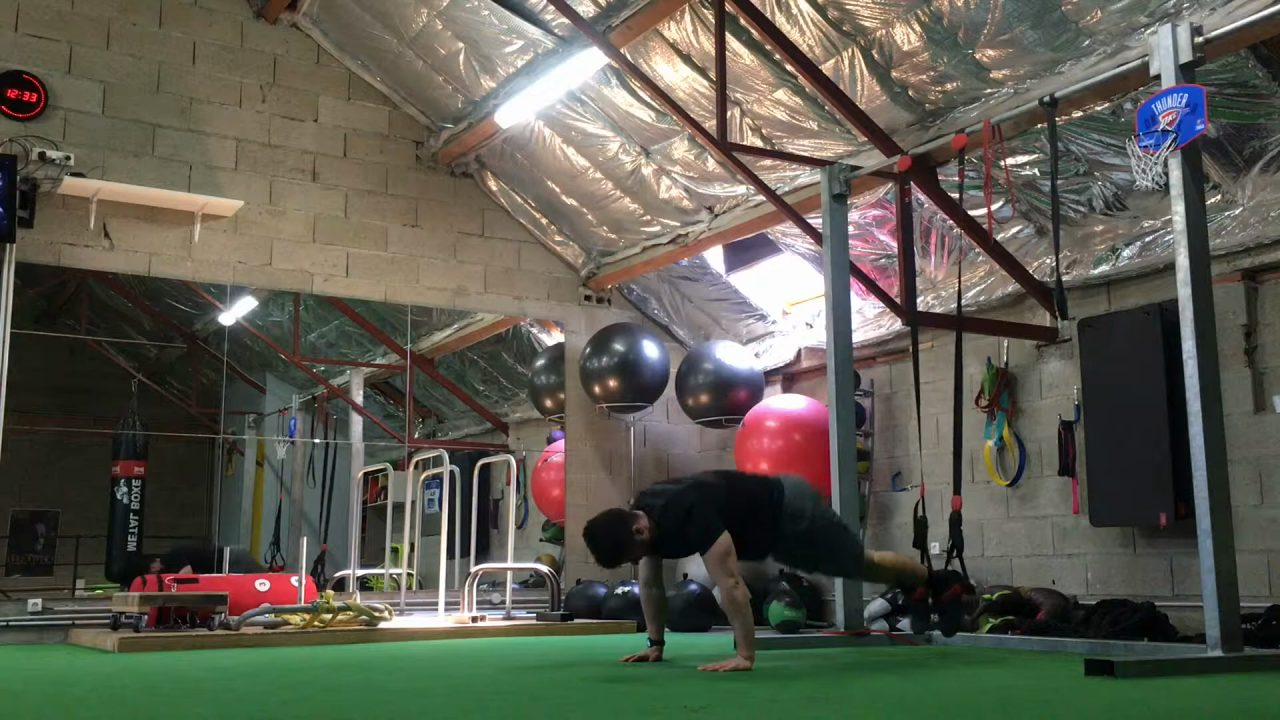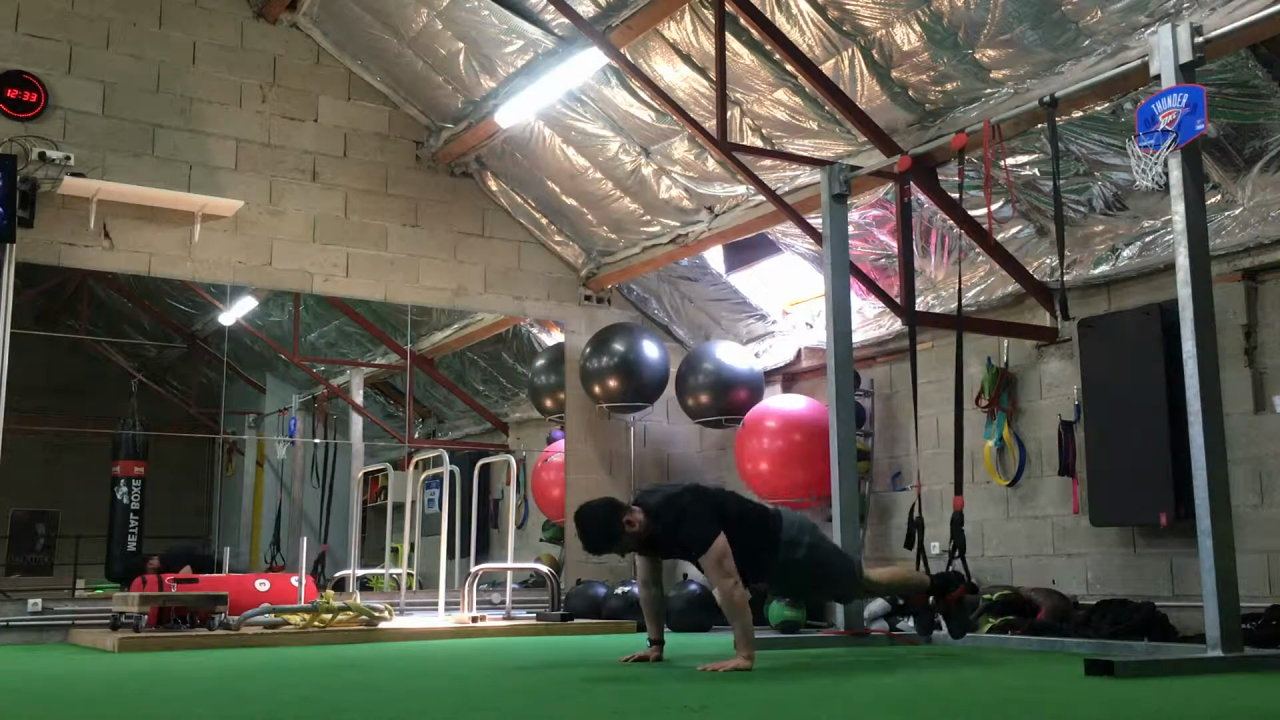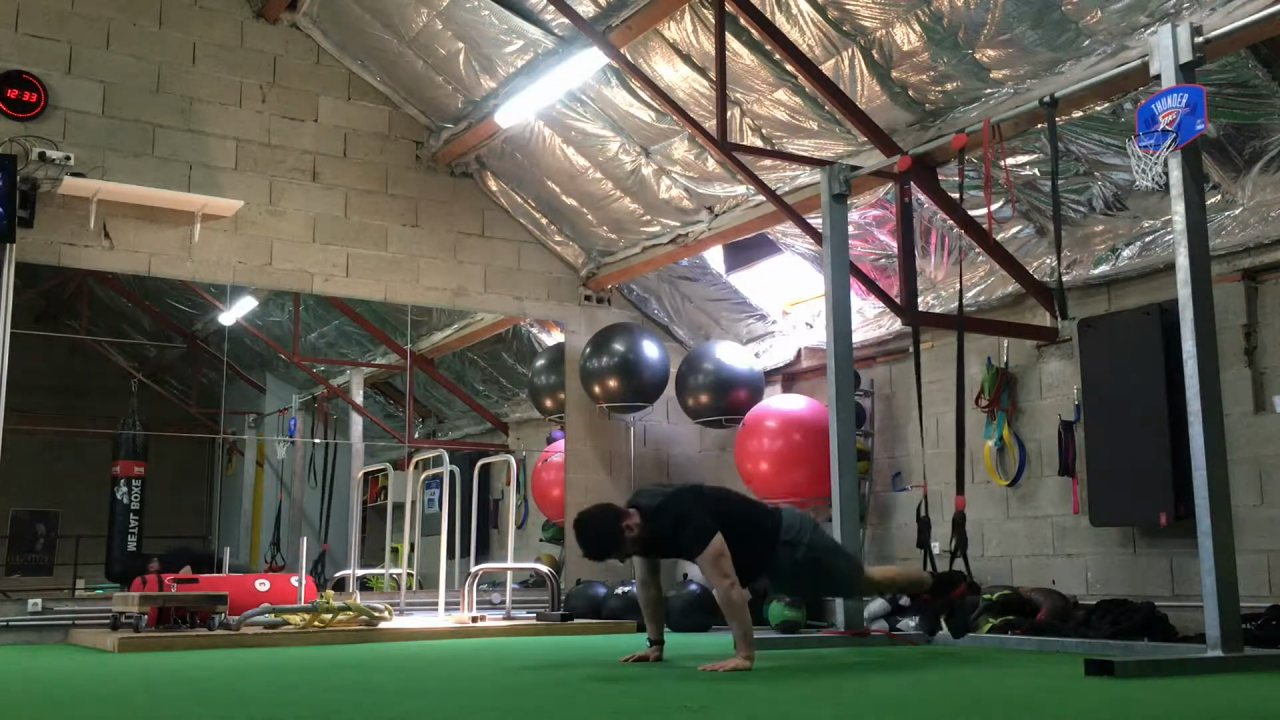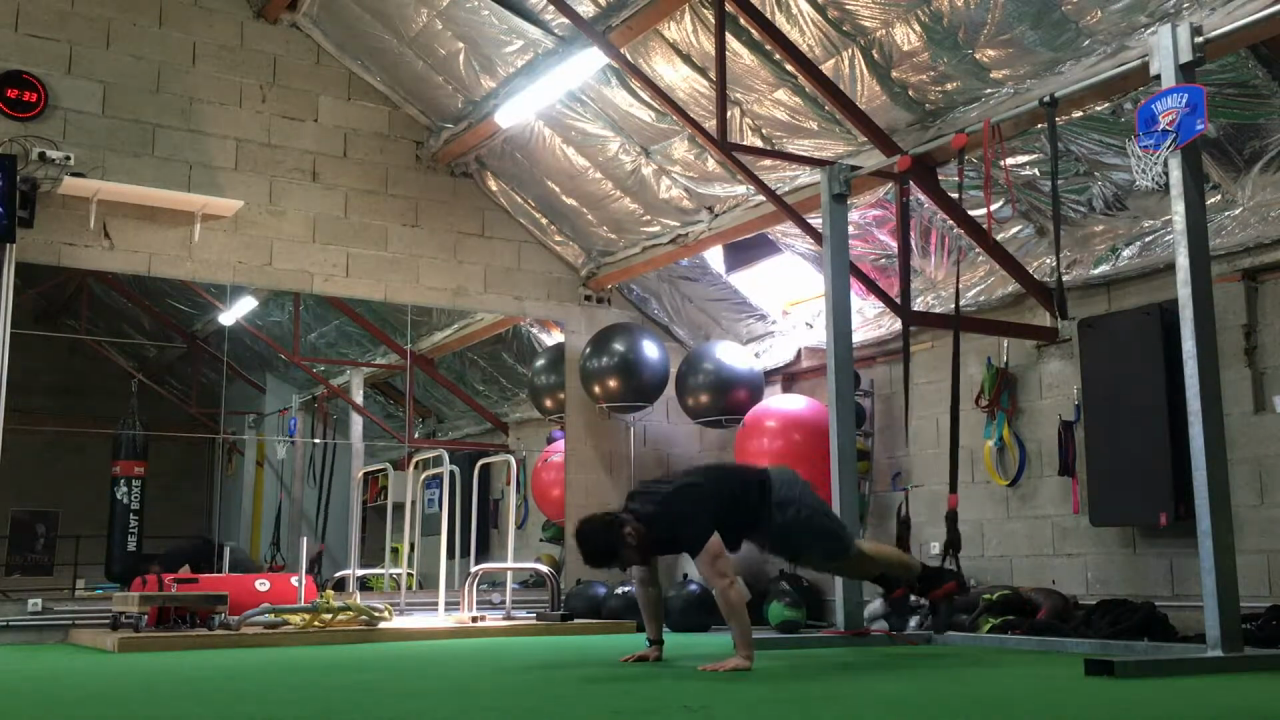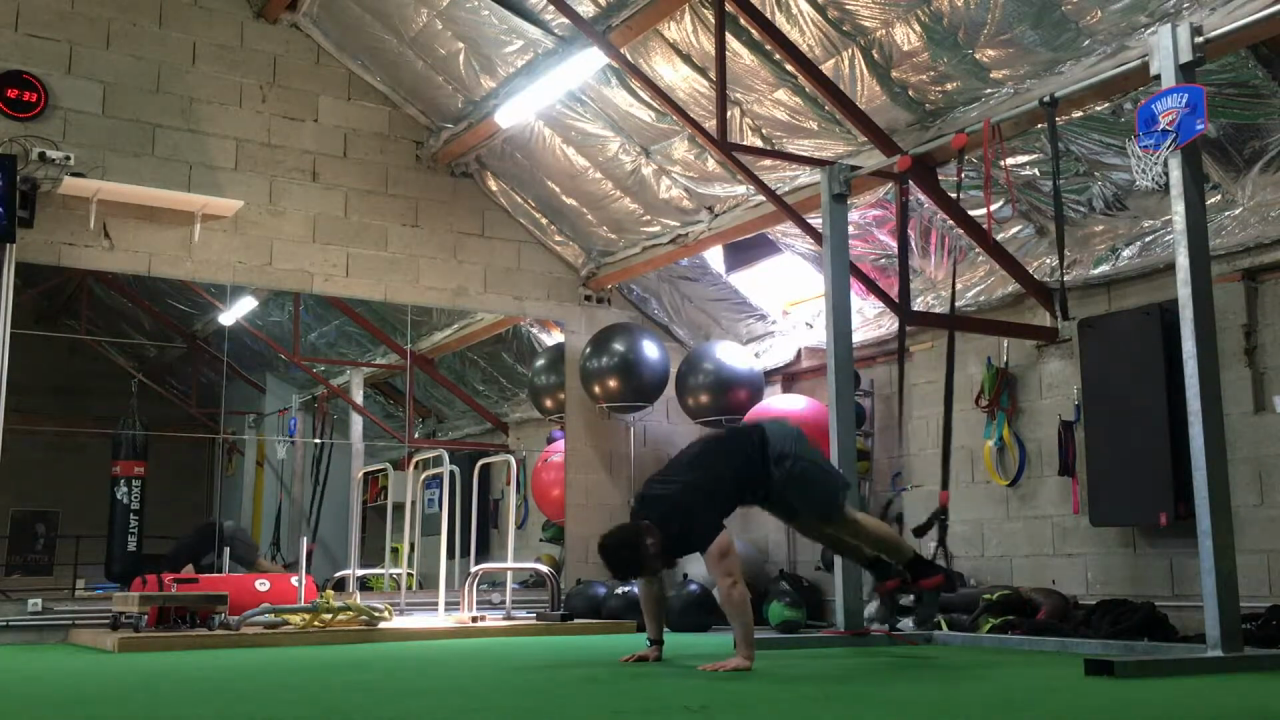
dt=1s
person 1, frame 1
left shoulder: (688, 512)
right shoulder: (645, 517)
left elbow: (730, 582)
right elbow: (650, 583)
left wrist: (745, 655)
right wrist: (655, 644)
left hip: (790, 509)
right hip: (771, 528)
left knee: (860, 562)
right knee: (852, 565)
left ankle: (942, 582)
right ankle: (914, 588)
person 1, frame 2
left shoulder: (684, 512)
right shoulder: (644, 517)
left elbow: (728, 583)
right elbow: (649, 584)
left wrist: (745, 655)
right wrist: (656, 644)
left hip: (786, 542)
right hip: (770, 557)
left knee: (858, 582)
right knee: (851, 584)
left ankle: (943, 585)
right ankle: (918, 593)
person 1, frame 3
left shoulder: (680, 513)
right shoulder: (640, 514)
left elbow: (726, 583)
right elbow: (647, 581)
left wrist: (744, 654)
right wrist: (655, 644)
left hip: (786, 539)
right hip: (773, 552)
left knee: (858, 582)
right knee: (852, 583)
left ankle: (945, 584)
right ankle: (921, 591)
person 1, frame 4
left shoulder: (677, 515)
right shoulder: (632, 517)
left elbow: (724, 582)
right elbow: (646, 580)
left wrist: (743, 654)
right wrist: (655, 643)
left hip: (778, 498)
right hip: (759, 512)
left knee: (845, 552)
right knee: (816, 557)
left ankle: (934, 578)
right ankle: (892, 583)
person 1, frame 5
left shoulder: (687, 514)
right shoulder: (644, 519)
left elbow: (729, 582)
right elbow: (650, 583)
left wrist: (744, 655)
right wrist: (654, 644)
left hip: (777, 449)
right hip: (755, 456)
left knee: (838, 519)
right knee: (810, 526)
left ankle: (922, 570)
right ankle: (884, 571)
